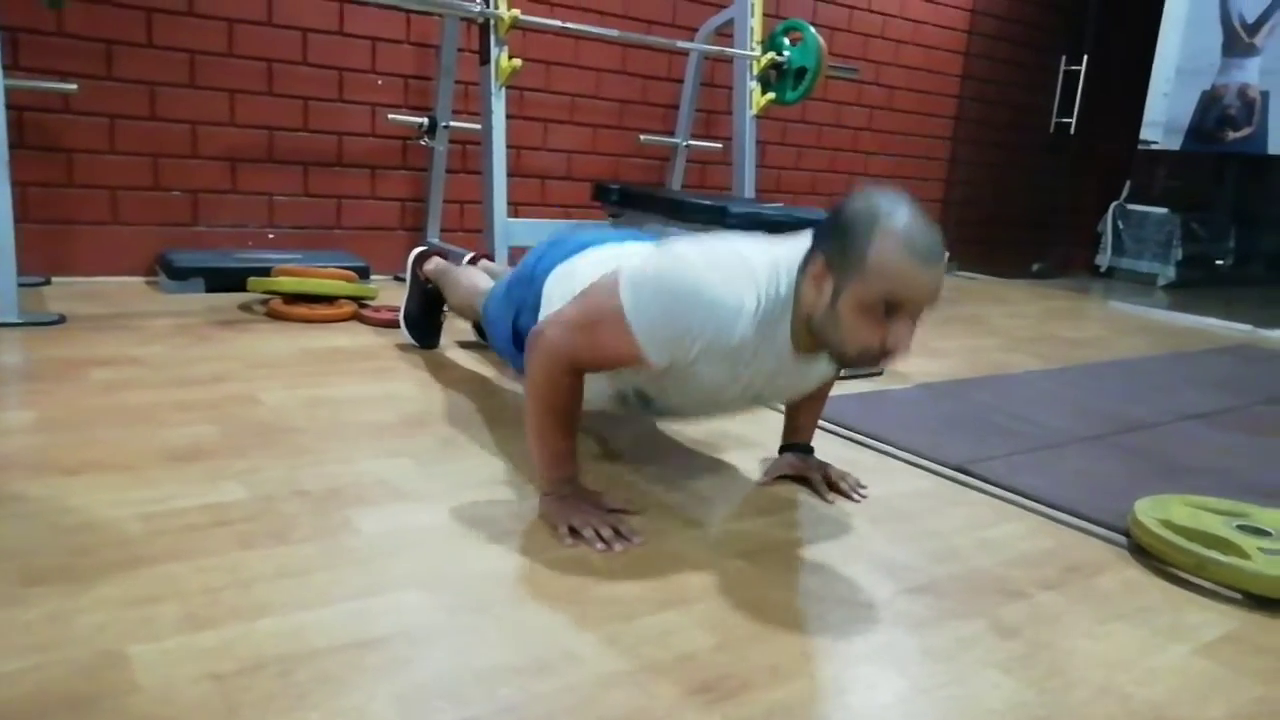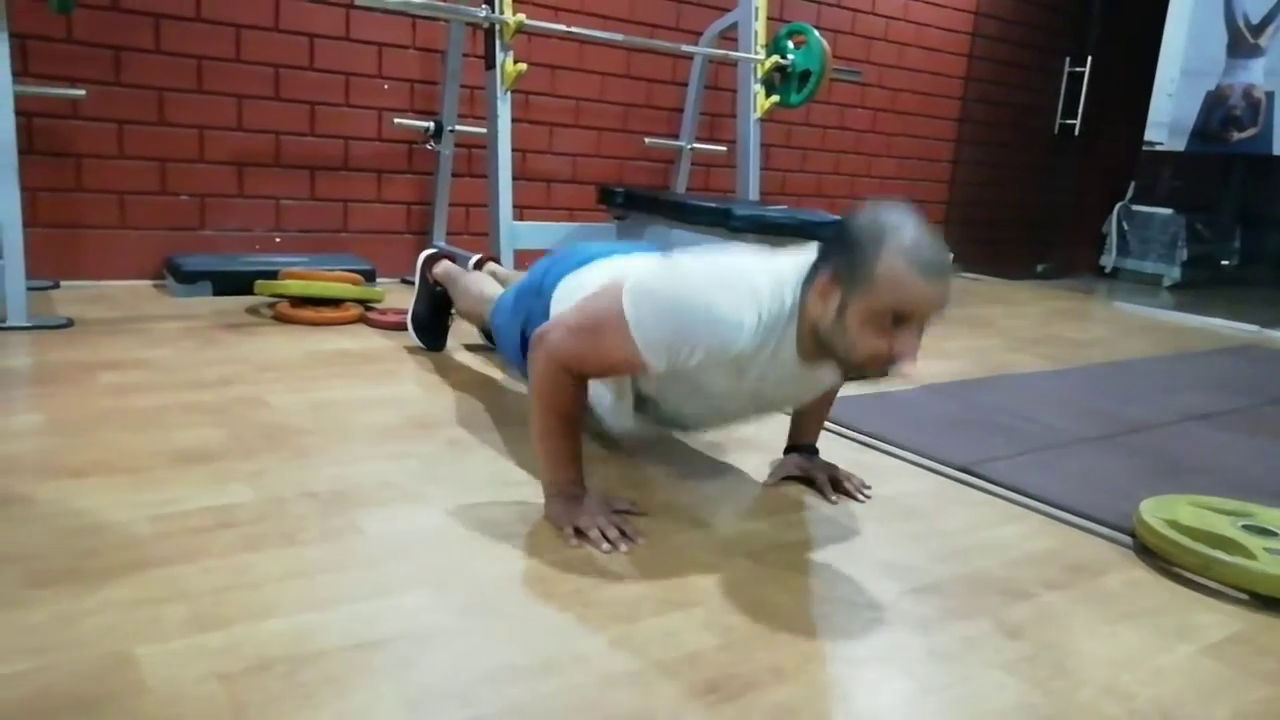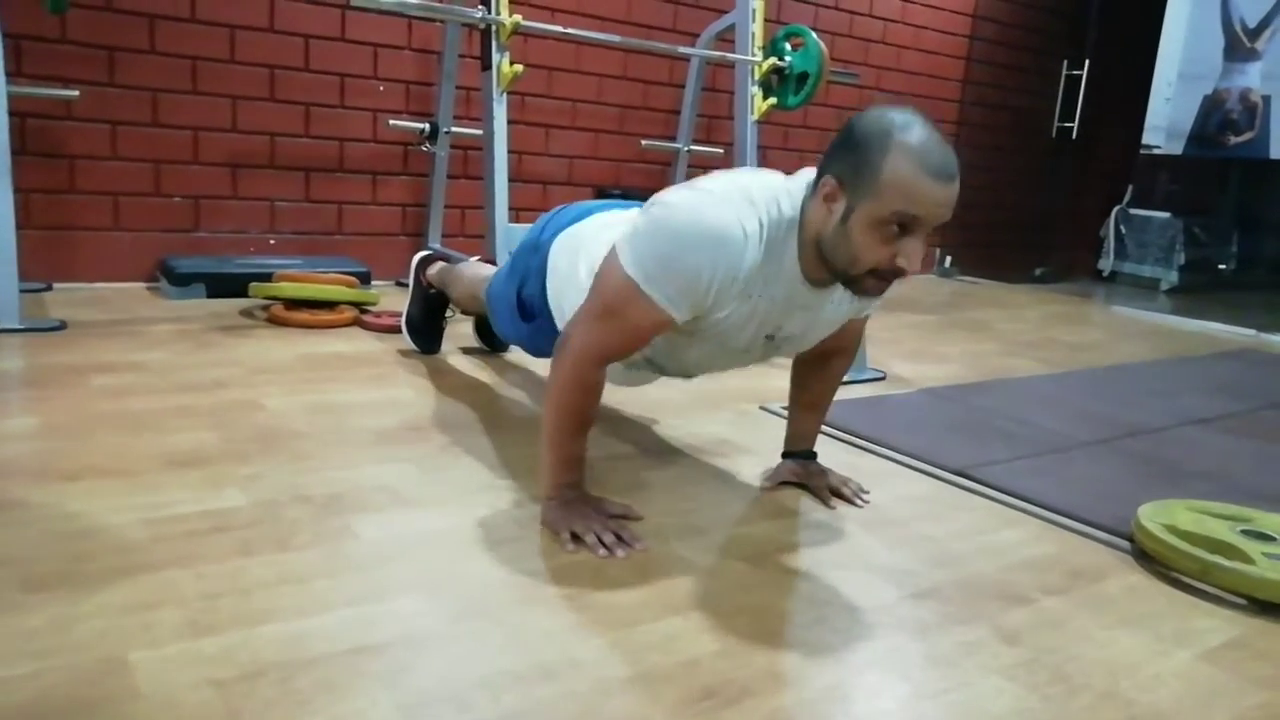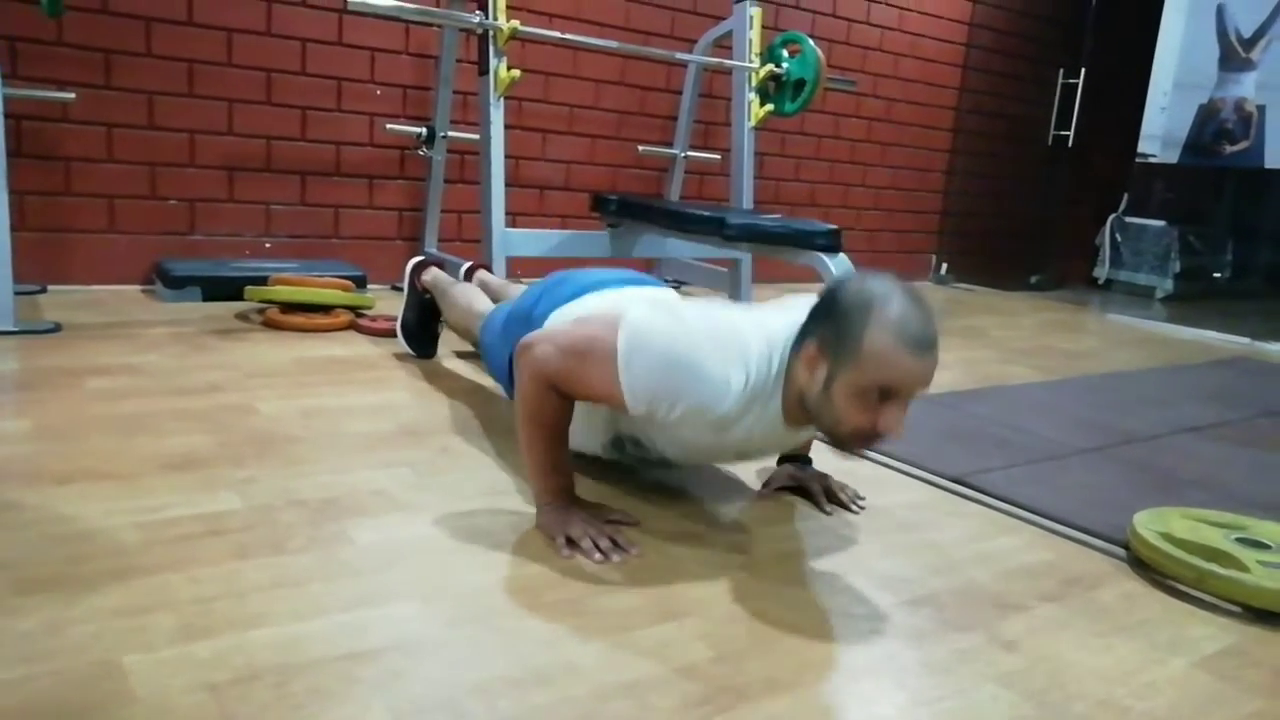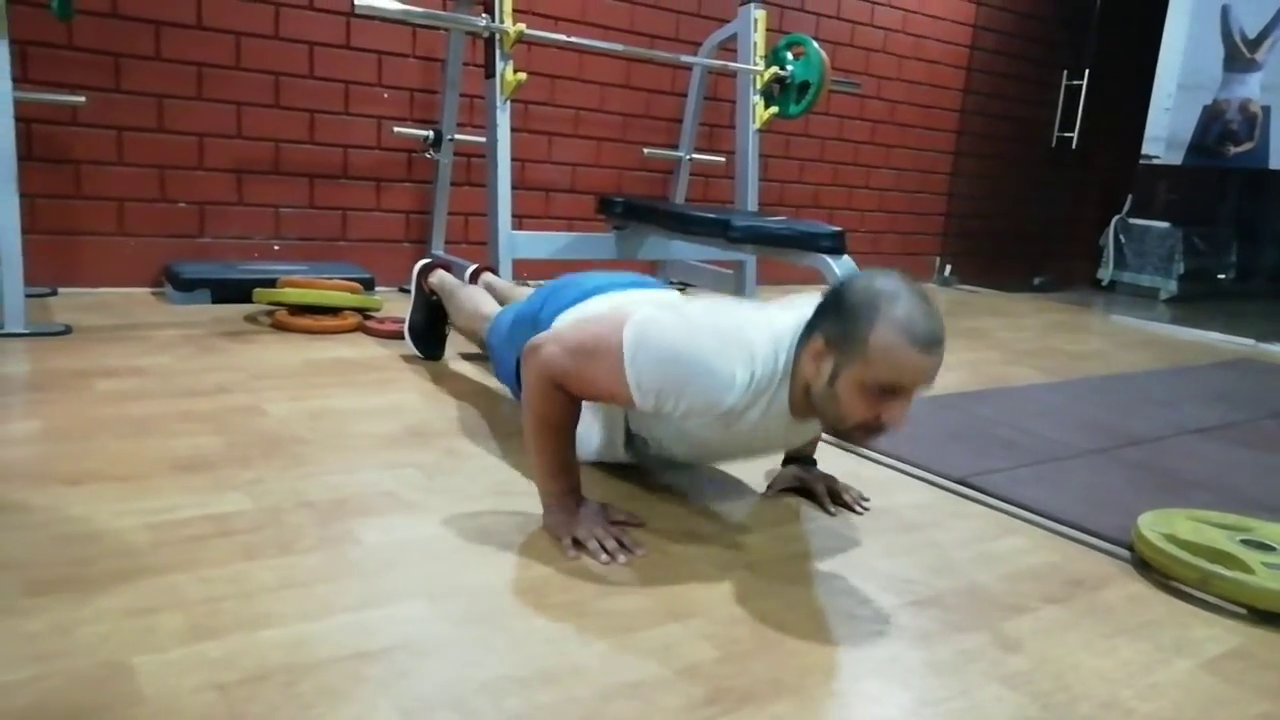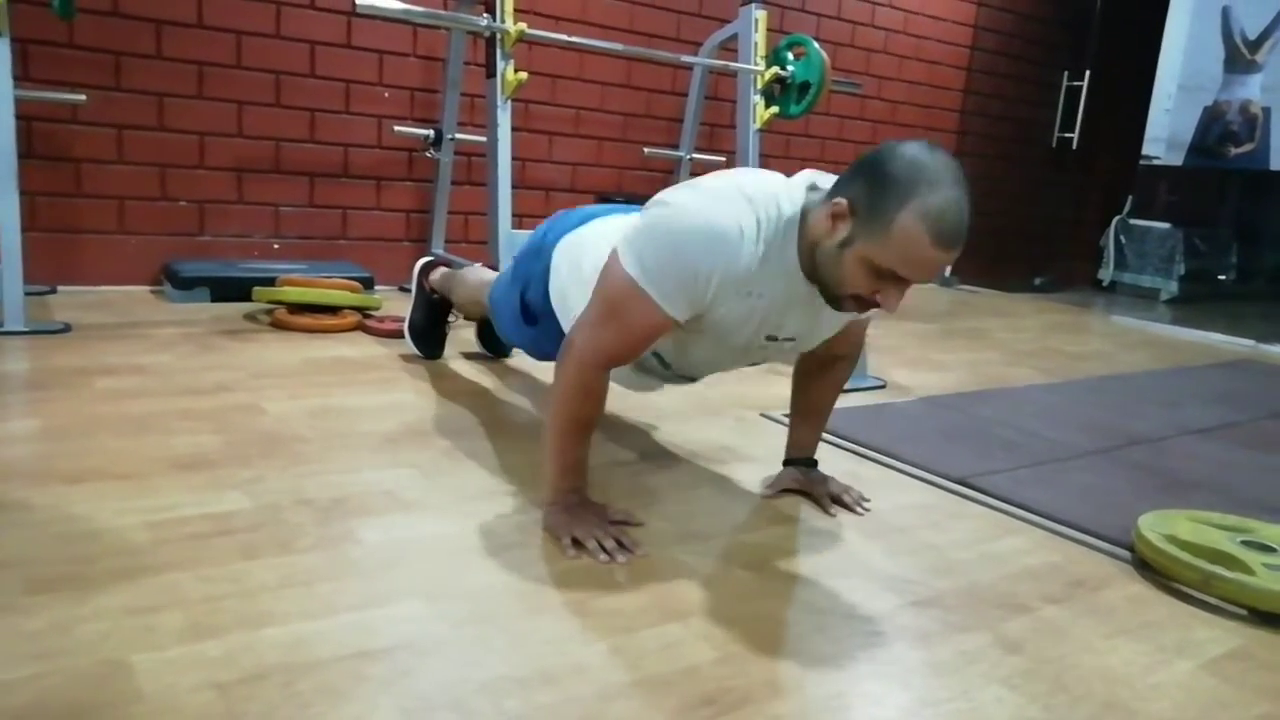
dt=0.4s
person 1, frame 1
left shoulder: (849, 303)
right shoulder: (715, 303)
right elbow: (553, 345)
left wrist: (797, 447)
right wrist: (558, 490)
left hip: (636, 267)
right hip: (563, 282)
right knee: (491, 306)
left ankle: (483, 264)
right ankle: (434, 269)
person 1, frame 2
left shoulder: (846, 307)
right shoulder: (722, 315)
right elbow: (554, 347)
left wrist: (802, 448)
right wrist: (564, 493)
left hip: (648, 278)
right hip: (571, 288)
right knee: (501, 313)
left ankle: (491, 270)
right ankle: (442, 271)
person 1, frame 3
left shoulder: (866, 252)
right shoulder: (712, 235)
left elbow: (830, 349)
right elbow: (583, 352)
left wrist: (800, 454)
right wrist: (563, 494)
left hip: (642, 254)
right hip: (567, 254)
right knee: (502, 310)
left ankle: (481, 270)
right ankle: (437, 276)
person 1, frame 4
left shoulder: (838, 353)
right shoulder: (712, 375)
right elbow: (537, 359)
left wrist: (795, 457)
right wrist: (555, 503)
left hip: (640, 301)
right hip: (563, 316)
right knee: (490, 327)
left ankle: (483, 278)
right ankle: (430, 280)
person 1, frame 5
left shoulder: (836, 343)
right shoulder: (718, 372)
right elbow: (545, 358)
left wrist: (799, 457)
right wrist: (562, 503)
left hip: (645, 305)
right hip: (568, 321)
right knee: (497, 327)
left ankle: (484, 278)
right ankle: (437, 281)
person 1, frame 6
left shoulder: (863, 252)
right shoulder: (714, 231)
left elbow: (833, 351)
right elbow: (586, 357)
left wrist: (801, 461)
right wrist: (564, 501)
left hip: (646, 260)
right hip: (570, 259)
right knee: (499, 307)
left ankle: (482, 273)
right ankle: (438, 281)
